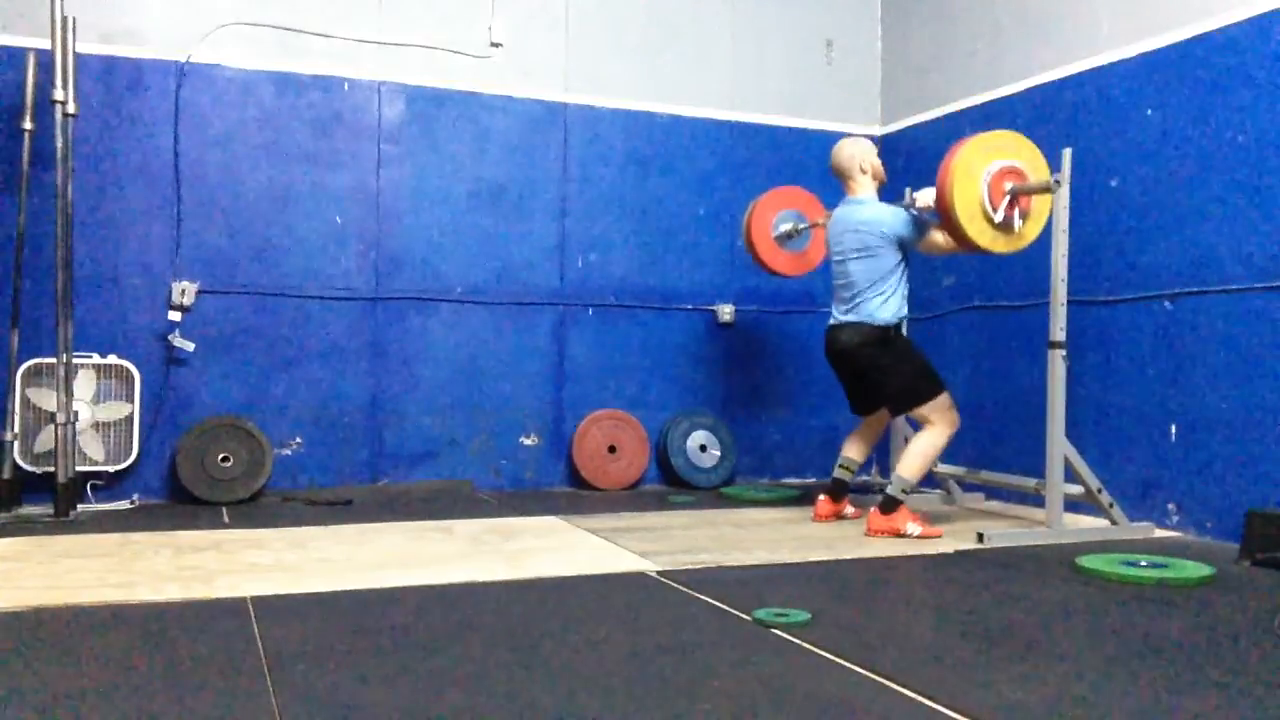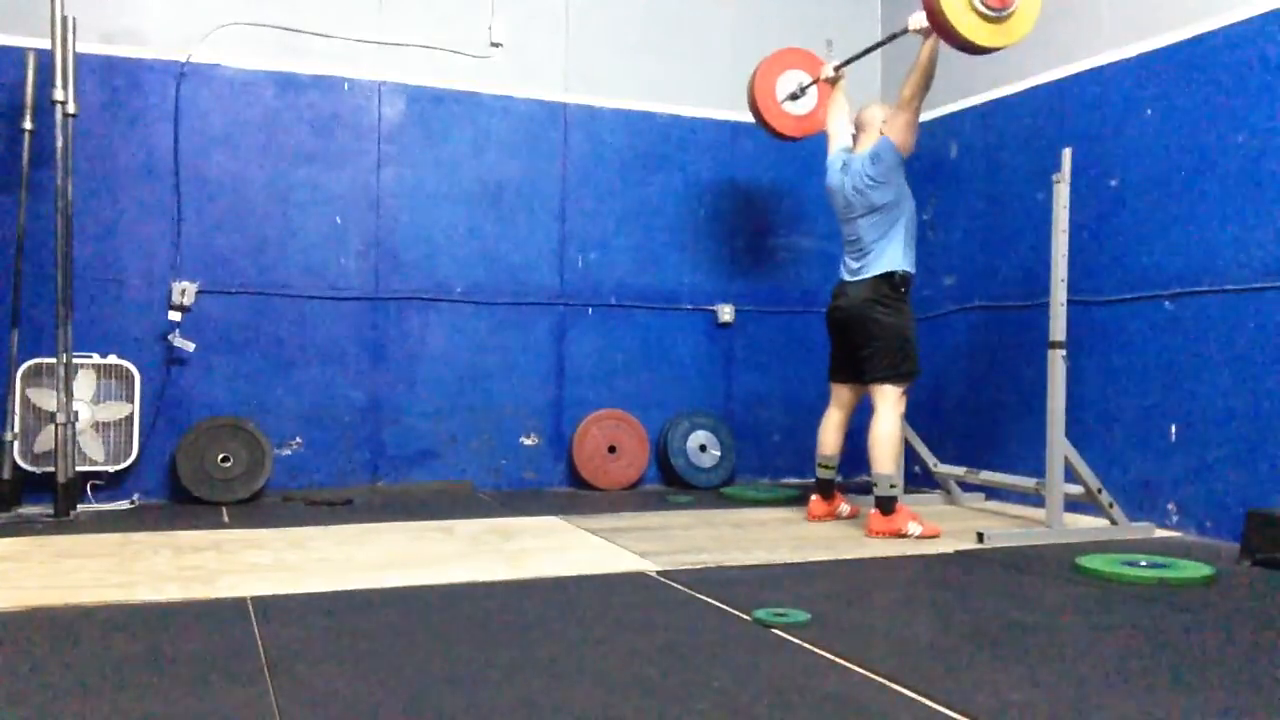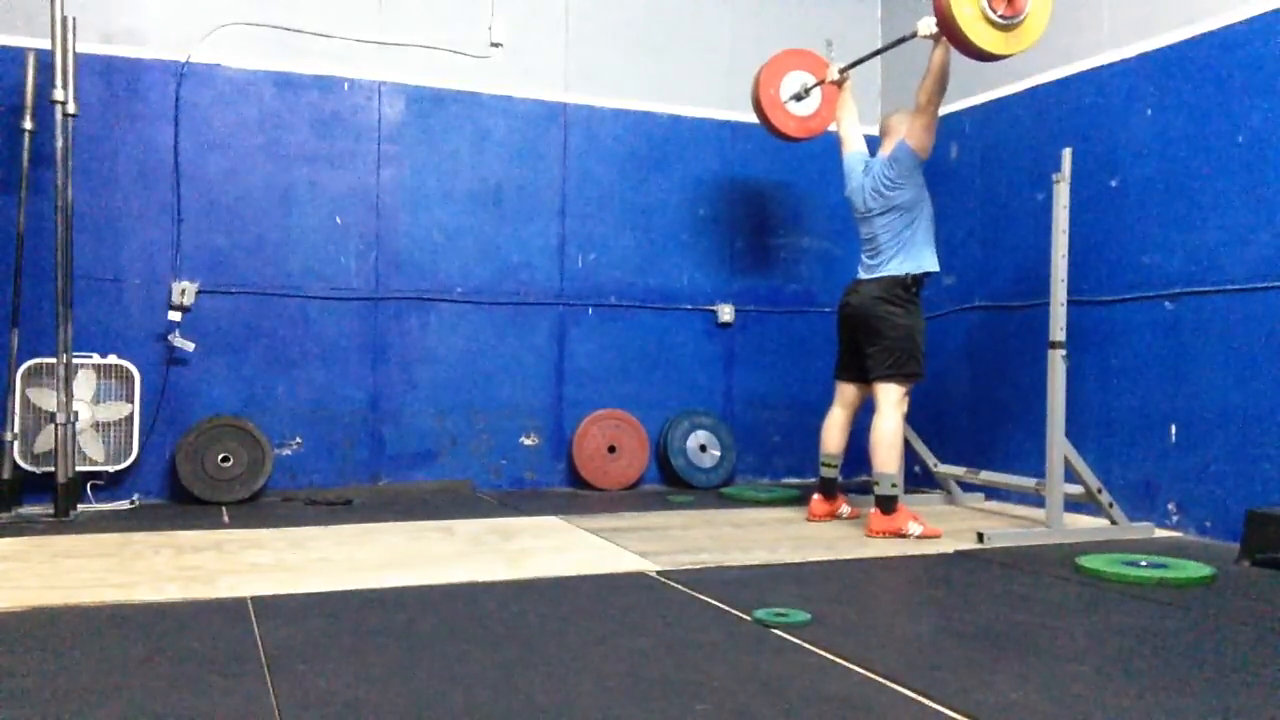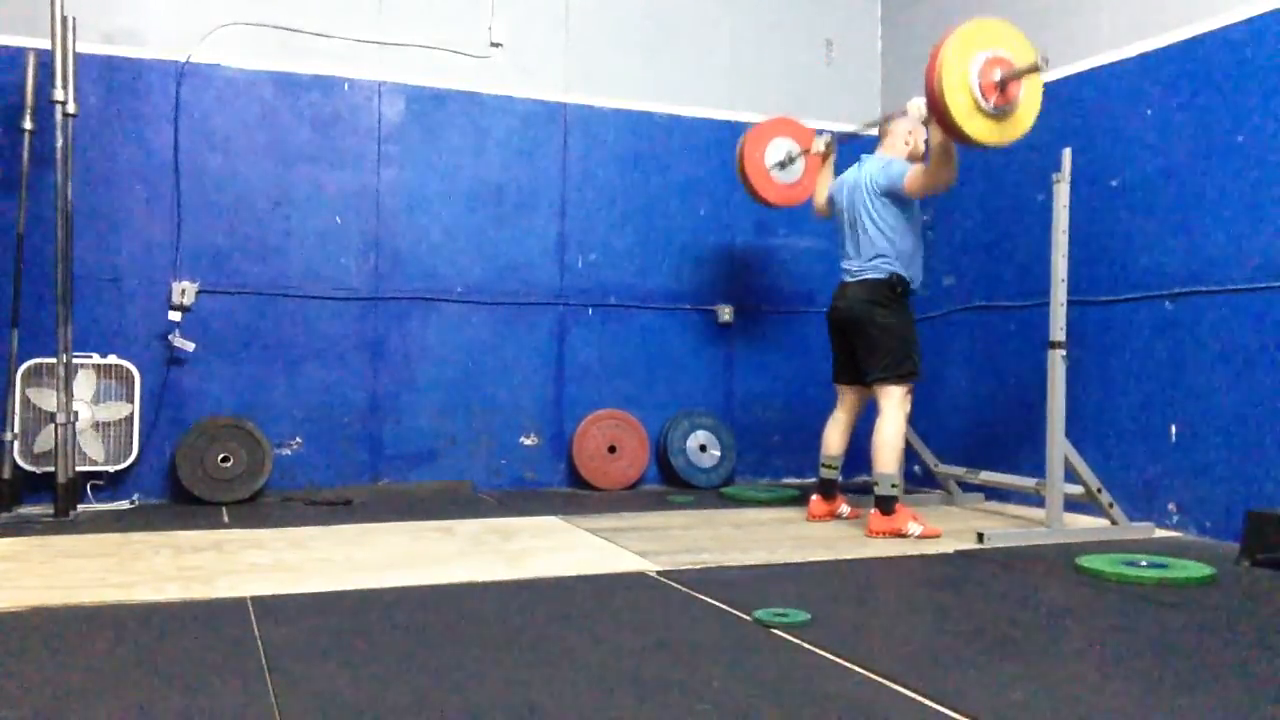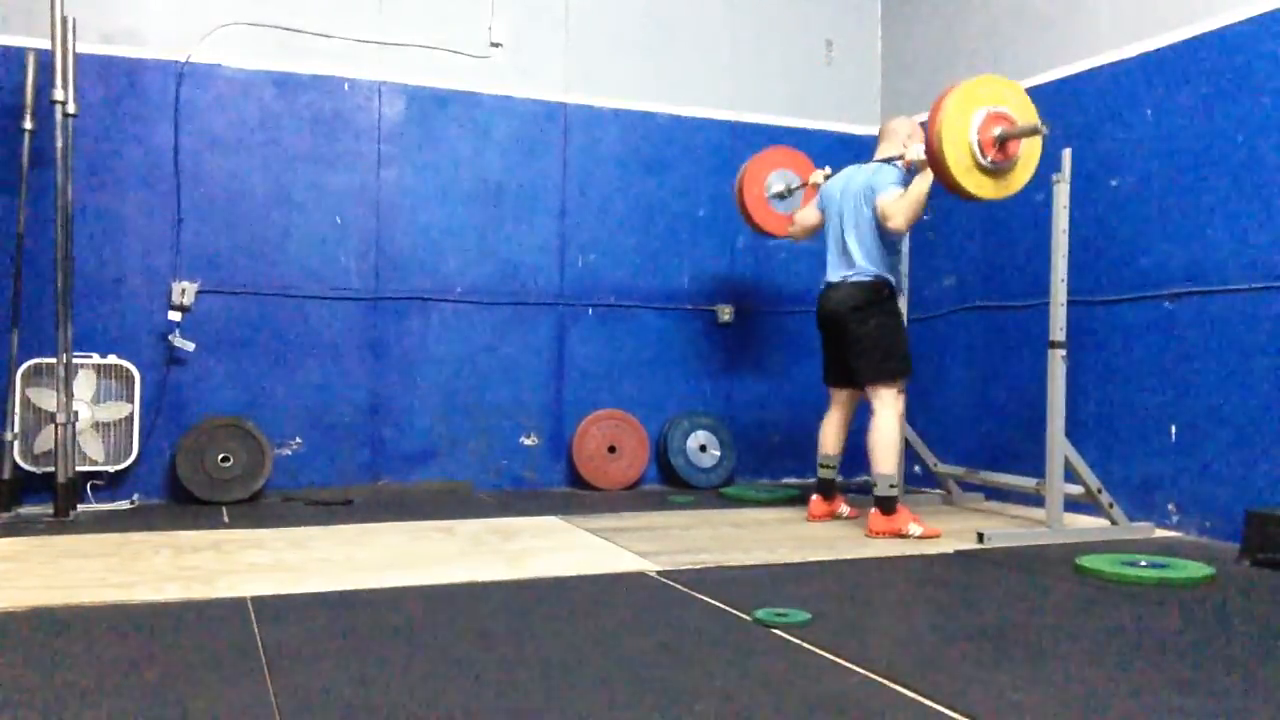
dt=1s
person 1, frame 1
left shoulder: (837, 220)
right shoulder: (888, 217)
right elbow: (951, 243)
right wrist: (935, 207)
left hip: (840, 338)
right hip: (875, 336)
left knee: (874, 420)
right knee: (942, 419)
left ankle: (832, 498)
right ankle: (889, 511)
person 1, frame 2
left shoulder: (838, 167)
right shoulder: (881, 162)
left elbow: (837, 123)
right elbow: (910, 99)
left wrist: (834, 84)
right wrist: (931, 37)
left hip: (846, 297)
right hip: (879, 297)
left knee: (841, 402)
right knee: (889, 403)
left ankle: (824, 498)
right ankle: (887, 513)
person 1, frame 3
left shoulder: (858, 170)
right shoulder: (900, 167)
left elbow: (848, 126)
right elbow: (928, 105)
left wrist: (842, 85)
right wrist: (942, 43)
left hip: (859, 296)
right hip: (892, 298)
left knee: (846, 399)
right knee: (892, 401)
left ankle: (826, 497)
right ankle: (887, 513)
person 1, frame 4
left shoulder: (850, 175)
right shoulder: (889, 171)
left elbow: (821, 203)
right elbow: (940, 176)
left wrist: (825, 160)
right wrist: (934, 123)
left hip: (846, 298)
right hip: (880, 297)
left knee: (848, 403)
right knee: (894, 403)
left ankle: (825, 496)
right ankle: (887, 511)
person 1, frame 5
left shoulder: (840, 179)
right shoulder: (889, 175)
left elbow: (798, 228)
right elbow: (896, 220)
left wrist: (817, 189)
right wrist: (926, 173)
left hip: (833, 299)
right hip: (868, 297)
left knee: (841, 402)
right knee: (889, 403)
left ankle: (824, 497)
right ankle: (887, 511)
